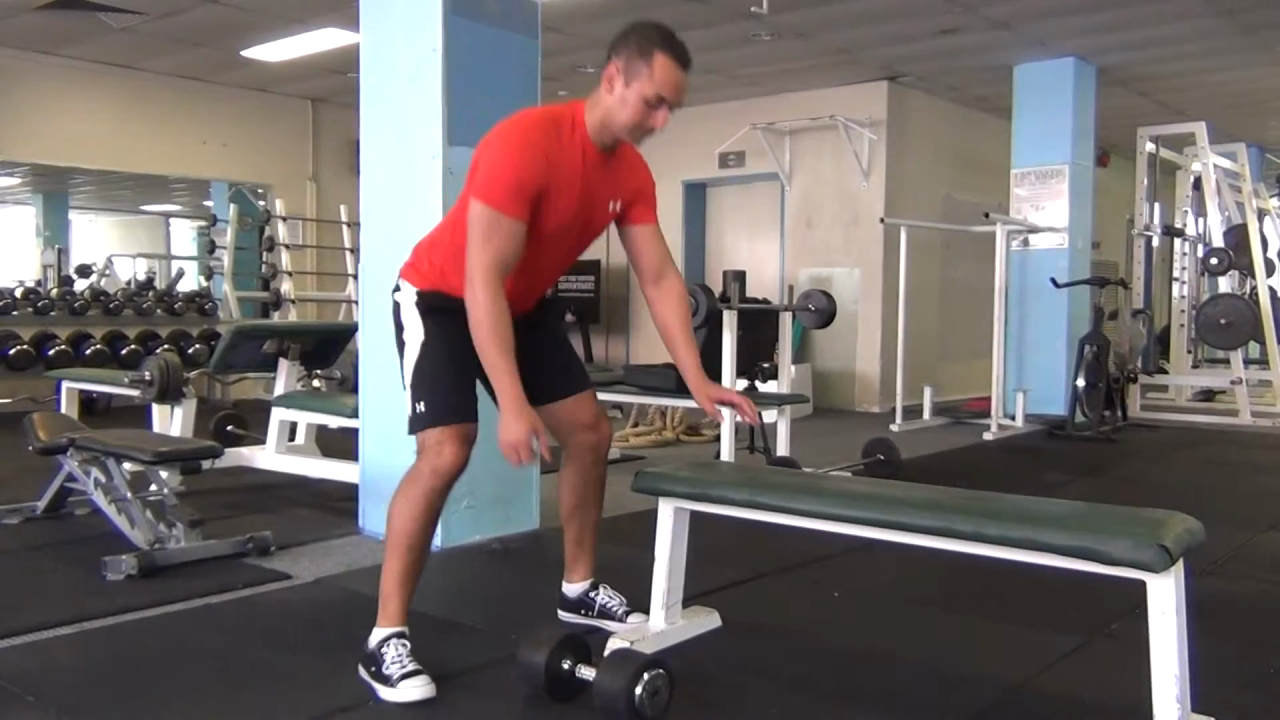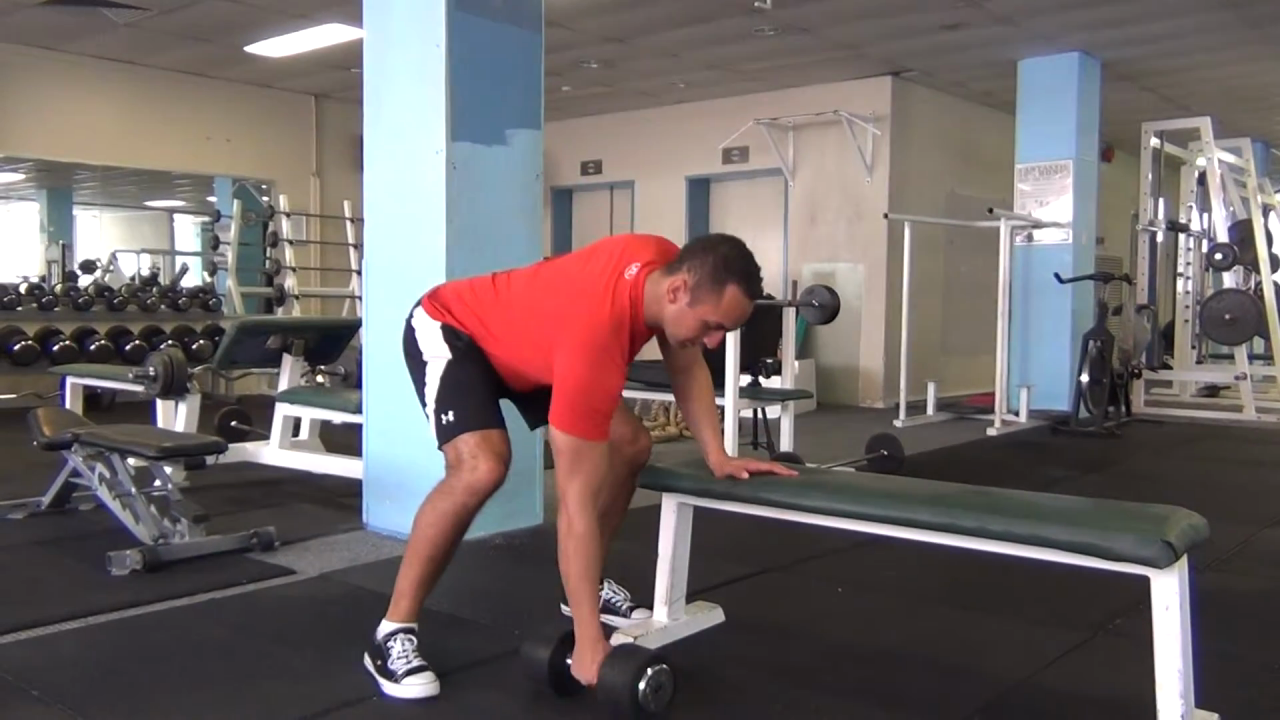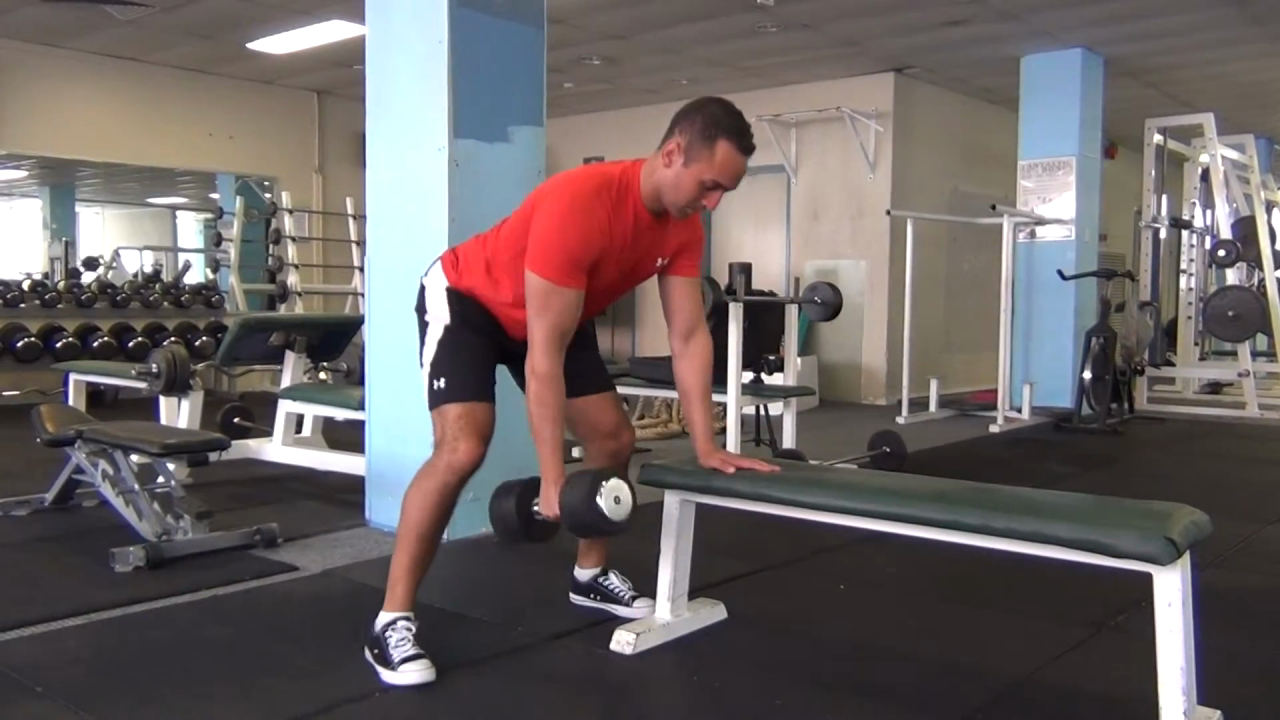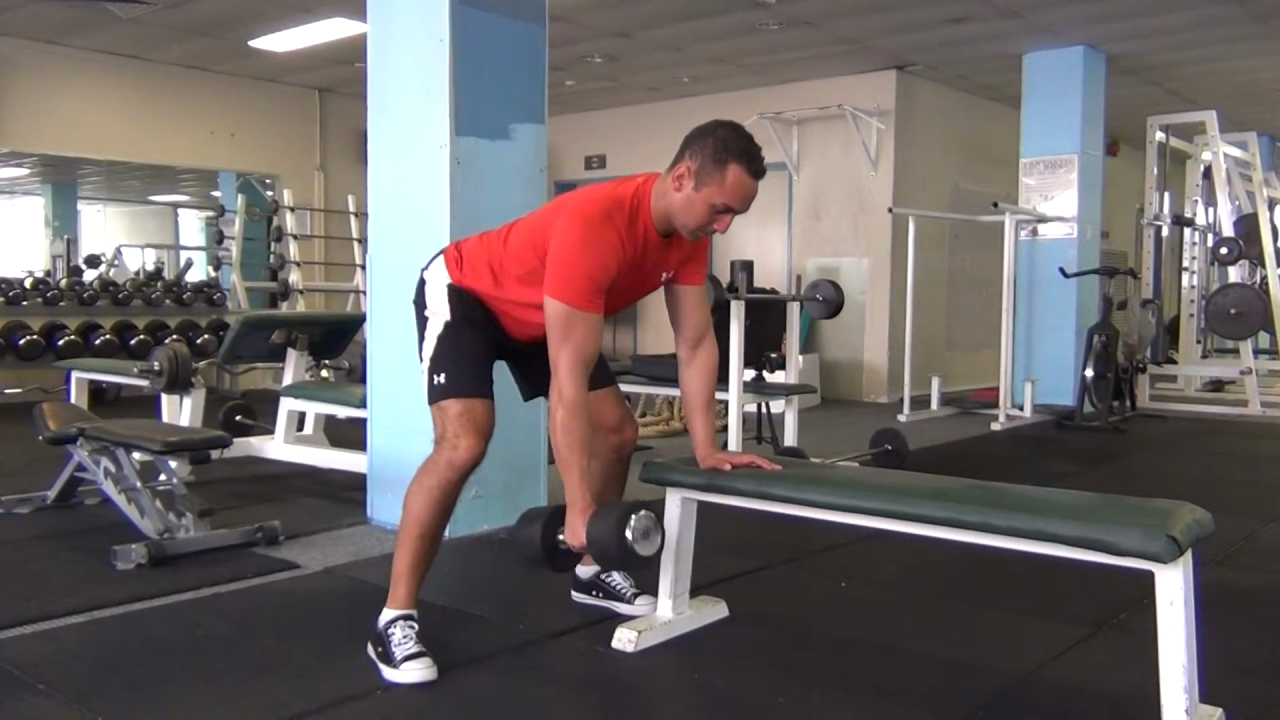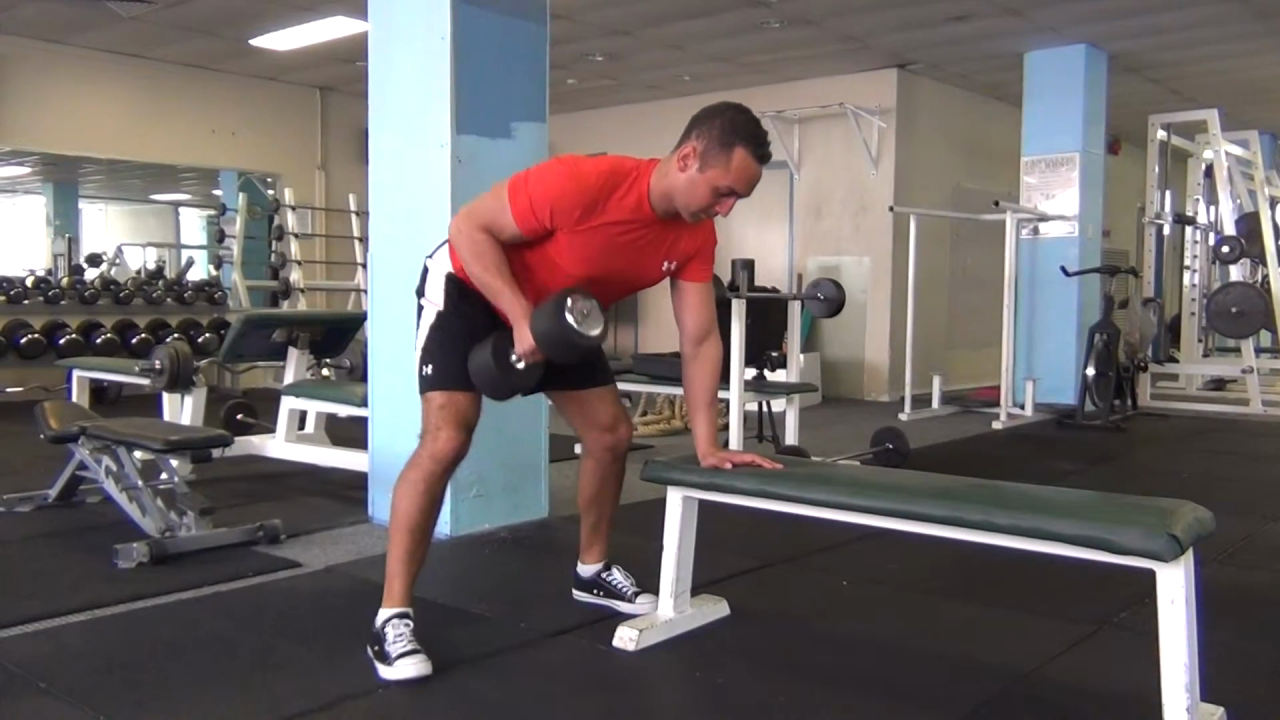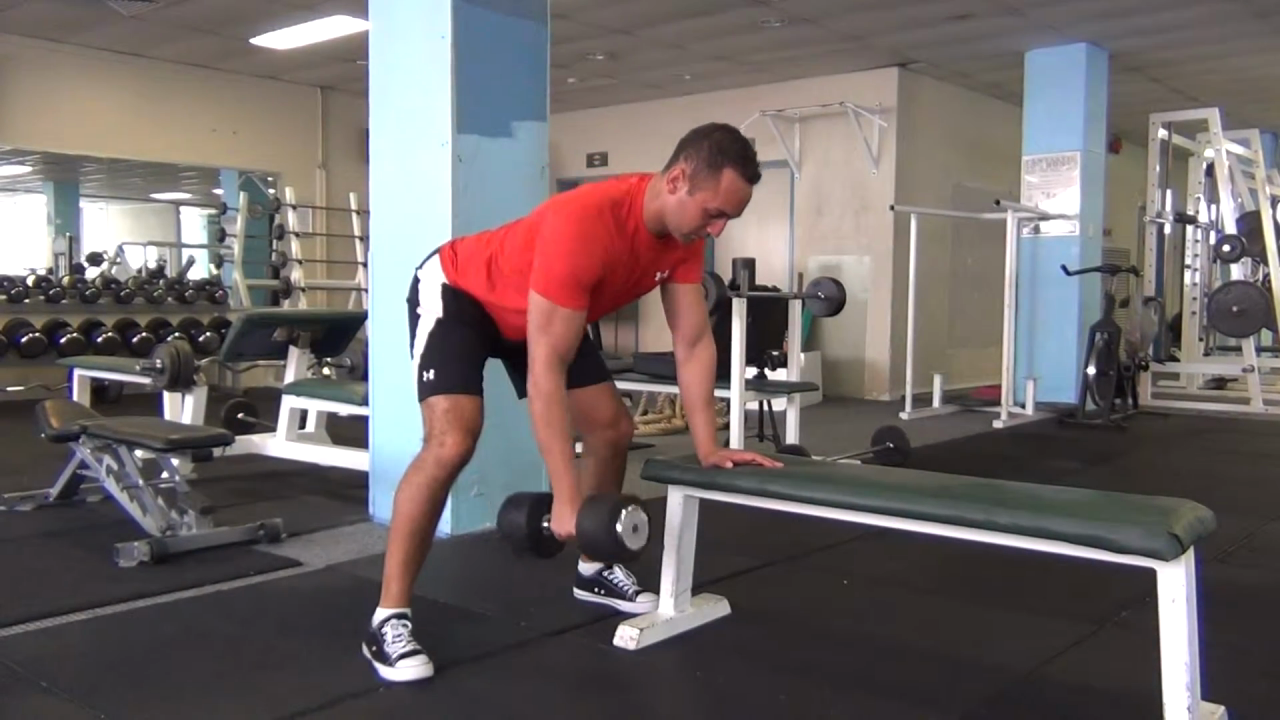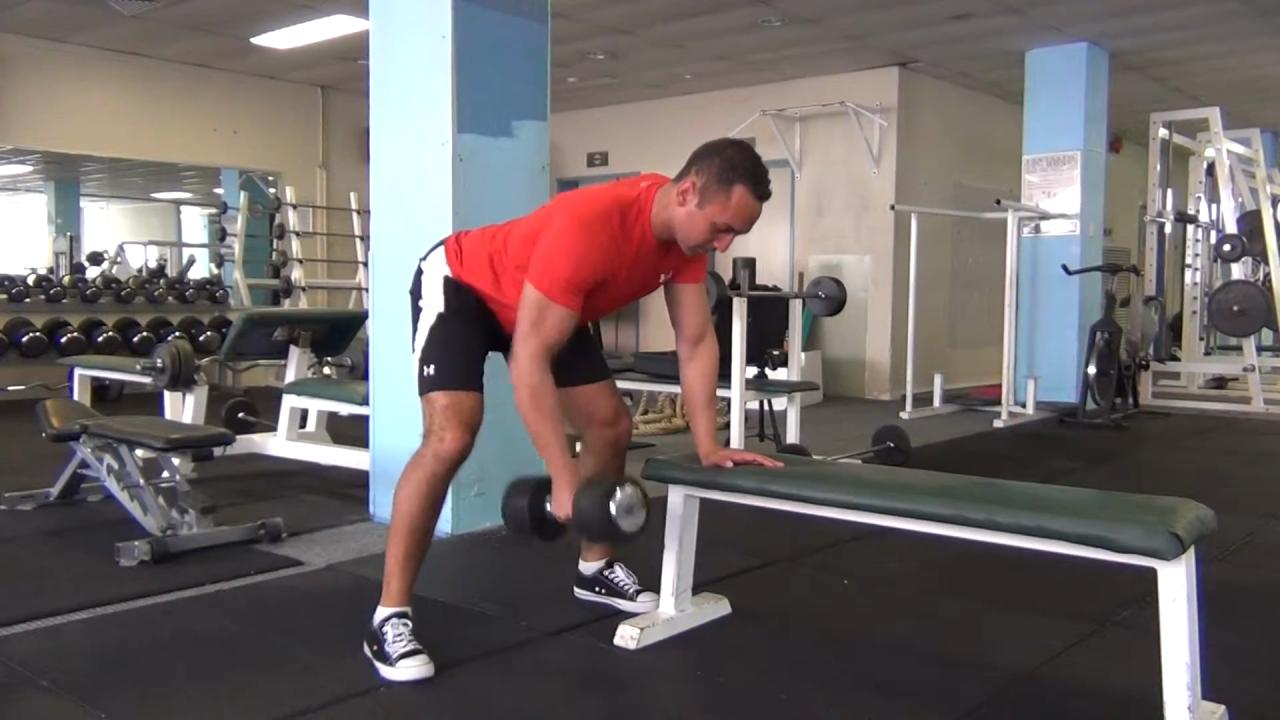
dt=0.7s
person 1, frame 1
left shoulder: (630, 173)
right shoulder: (525, 141)
left elbow: (660, 278)
right elbow: (481, 280)
left wrist: (698, 382)
right wrist: (511, 404)
left hip: (521, 302)
right hip: (440, 299)
left knee: (589, 431)
right knee: (446, 453)
left ankle: (581, 592)
right ankle: (386, 634)
person 1, frame 2
left shoulder: (667, 265)
right shoulder: (593, 339)
left elbow: (688, 369)
right elbow: (577, 504)
left wrist: (718, 458)
right wrist: (589, 640)
left hip: (520, 336)
right hip: (448, 331)
left knee: (630, 445)
right knee: (482, 467)
left ankle: (588, 588)
right ankle: (393, 632)
person 1, frame 3
left shoulder: (683, 226)
right shoulder: (577, 203)
left elbow: (688, 336)
right elbow: (544, 354)
left wrist: (706, 447)
right wrist: (552, 481)
left hip: (558, 309)
right hip: (465, 298)
left knee: (614, 439)
right knee: (464, 448)
left ankle: (589, 575)
right ankle: (393, 620)
person 1, frame 4
left shoulder: (688, 233)
right shoulder: (593, 226)
left elbow: (695, 343)
right elbow: (569, 382)
left wrist: (706, 449)
right wrist: (578, 508)
left hip: (542, 315)
right hip: (462, 294)
left knee: (617, 433)
right knee: (463, 446)
left ankle: (592, 573)
right ankle: (395, 619)
person 1, frame 5
left shoulder: (695, 233)
right shoulder: (582, 182)
left elbow: (700, 338)
right elbow: (467, 226)
left wrist: (707, 446)
right wrist: (521, 315)
right hip: (467, 284)
left knee: (611, 434)
right knee: (445, 440)
left ankle: (592, 571)
right ankle: (392, 615)
person 1, frame 6
left shoulder: (683, 232)
right shoulder: (583, 223)
left elbow: (693, 341)
right elbow: (545, 369)
left wrist: (707, 446)
right wrist: (566, 498)
left hip: (545, 311)
right hip: (457, 293)
left knee: (613, 429)
right knee: (451, 443)
left ankle: (593, 569)
right ankle: (389, 617)
person 1, frame 7
left shoulder: (688, 232)
right shoulder: (589, 223)
left elbow: (696, 341)
right elbow: (529, 362)
left wrist: (708, 446)
right wrist: (563, 480)
left hip: (548, 303)
right hip: (461, 288)
left knee: (613, 431)
right knee: (450, 441)
left ankle: (594, 568)
right ankle: (390, 616)
